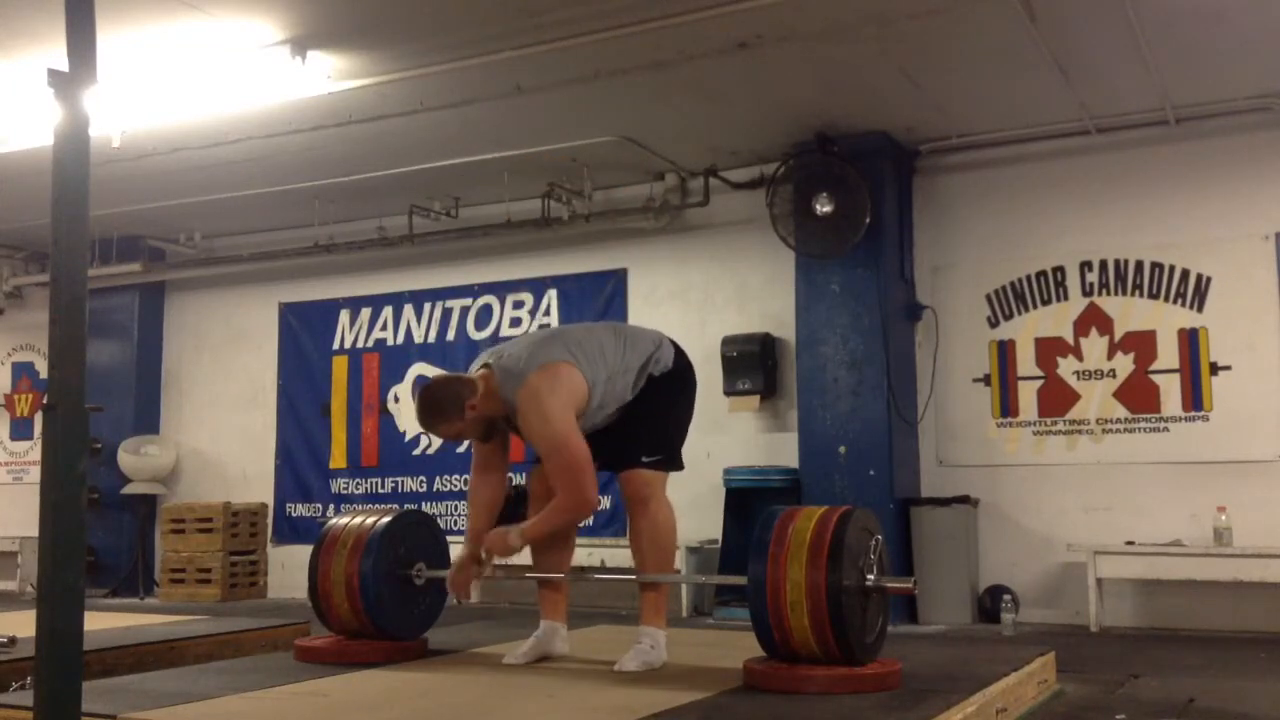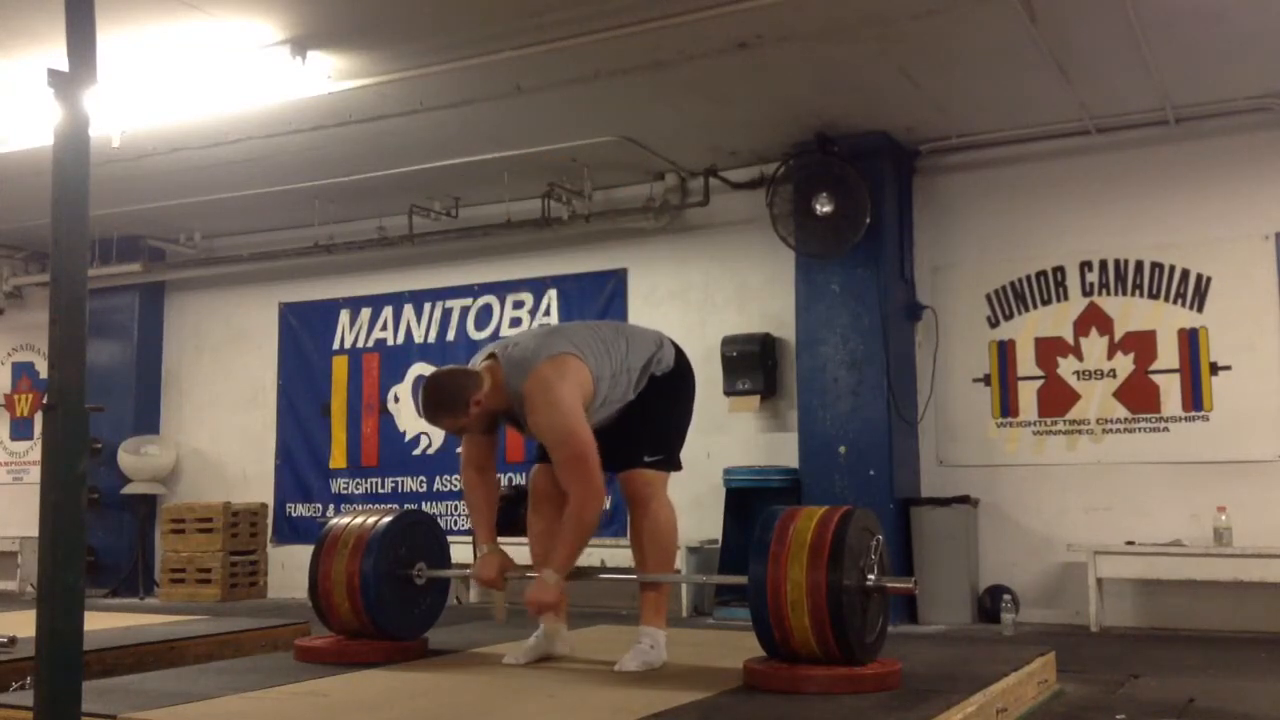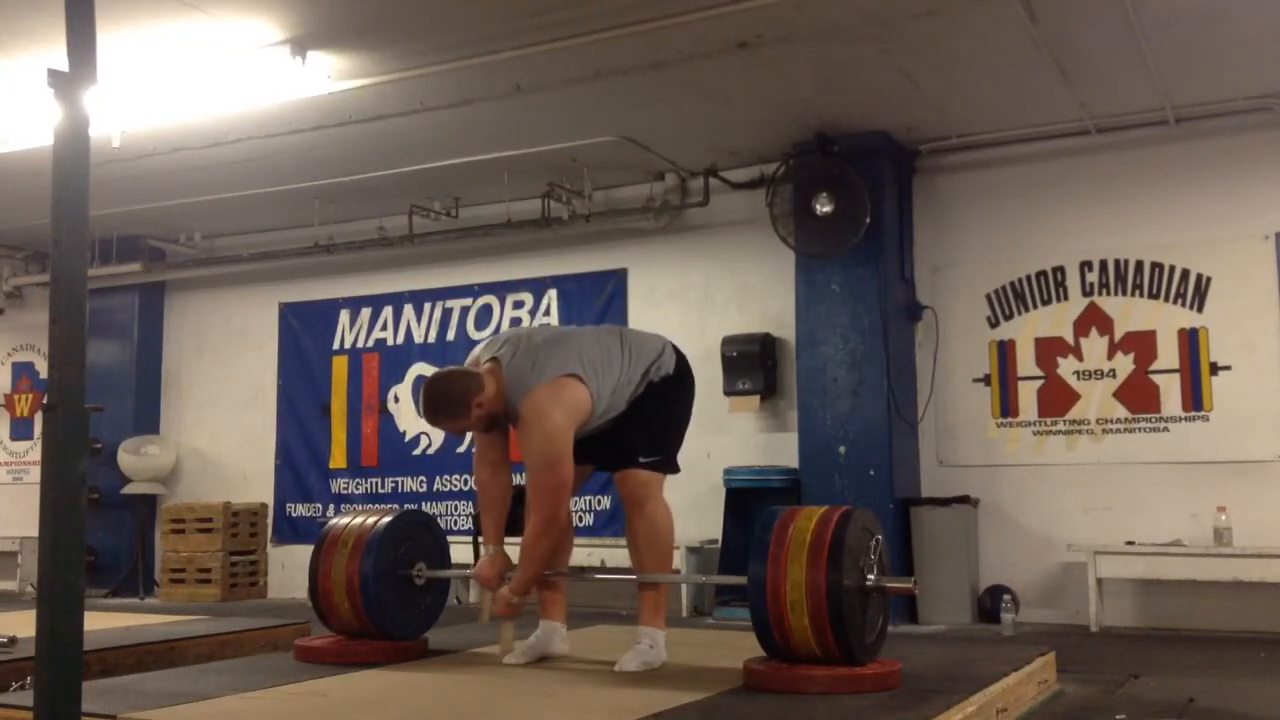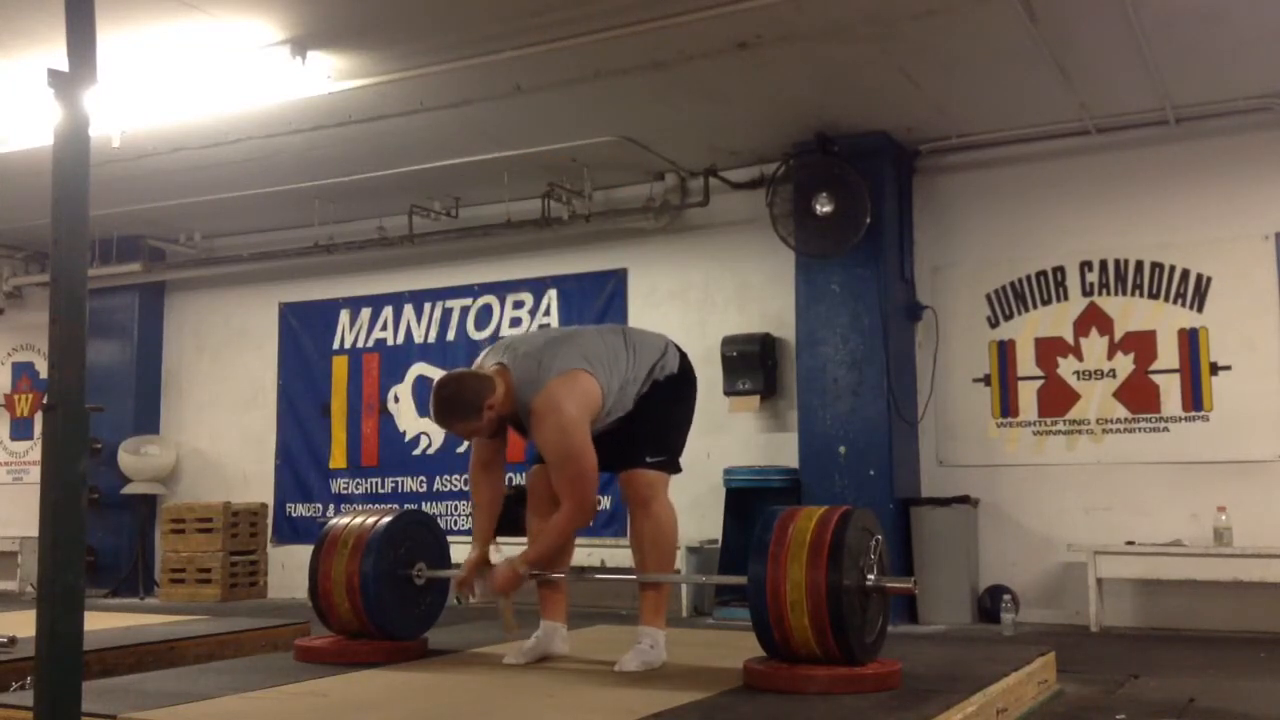
dt=0.7s
person 1, frame 1
left shoulder: (538, 403)
right shoulder: (477, 387)
left elbow: (582, 499)
right elbow: (487, 472)
left wrist: (516, 537)
right wrist: (471, 550)
left hip: (657, 376)
right hip: (606, 390)
left knee: (641, 487)
right knee: (543, 489)
left ankle: (653, 636)
right ankle: (552, 630)
person 1, frame 2
left shoulder: (547, 397)
right shoulder: (474, 382)
left elbow: (589, 494)
right elbow: (476, 470)
left wrist: (552, 576)
right wrist: (486, 549)
left hip: (657, 376)
right hip: (605, 390)
left knee: (642, 487)
right knee: (543, 489)
left ankle: (652, 635)
right ankle: (551, 631)
person 1, frame 3
left shoulder: (543, 412)
right shoulder: (477, 373)
left elbow: (547, 518)
right elbow: (491, 466)
left wrist: (515, 593)
right wrist: (492, 549)
left hip: (657, 378)
right hip: (603, 383)
left knee: (637, 488)
right knee: (543, 491)
left ankle: (652, 635)
right ankle: (552, 630)
person 1, frame 4
left shoulder: (555, 410)
right shoulder: (483, 380)
left elbow: (580, 507)
right elbow: (486, 468)
left wrist: (520, 567)
right wrist: (479, 549)
left hip: (659, 378)
right hip: (608, 380)
left knee: (642, 487)
right knee: (541, 489)
left ankle: (652, 636)
right ankle: (552, 630)
